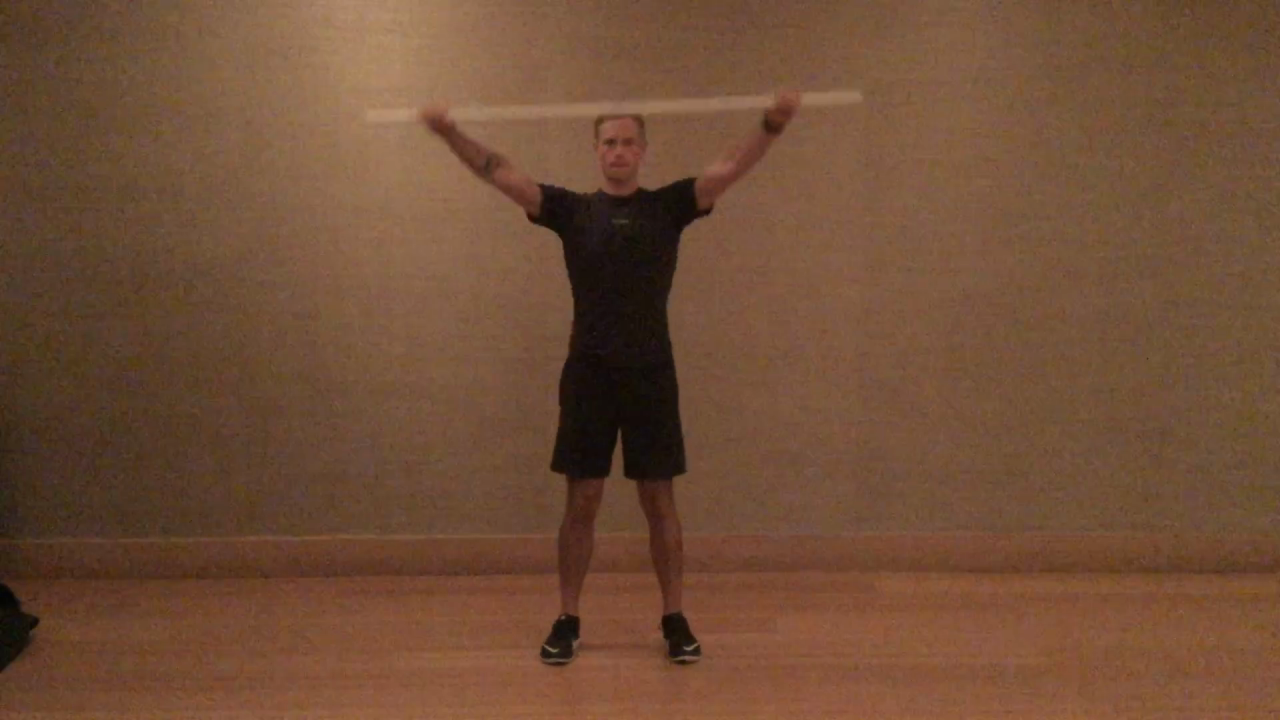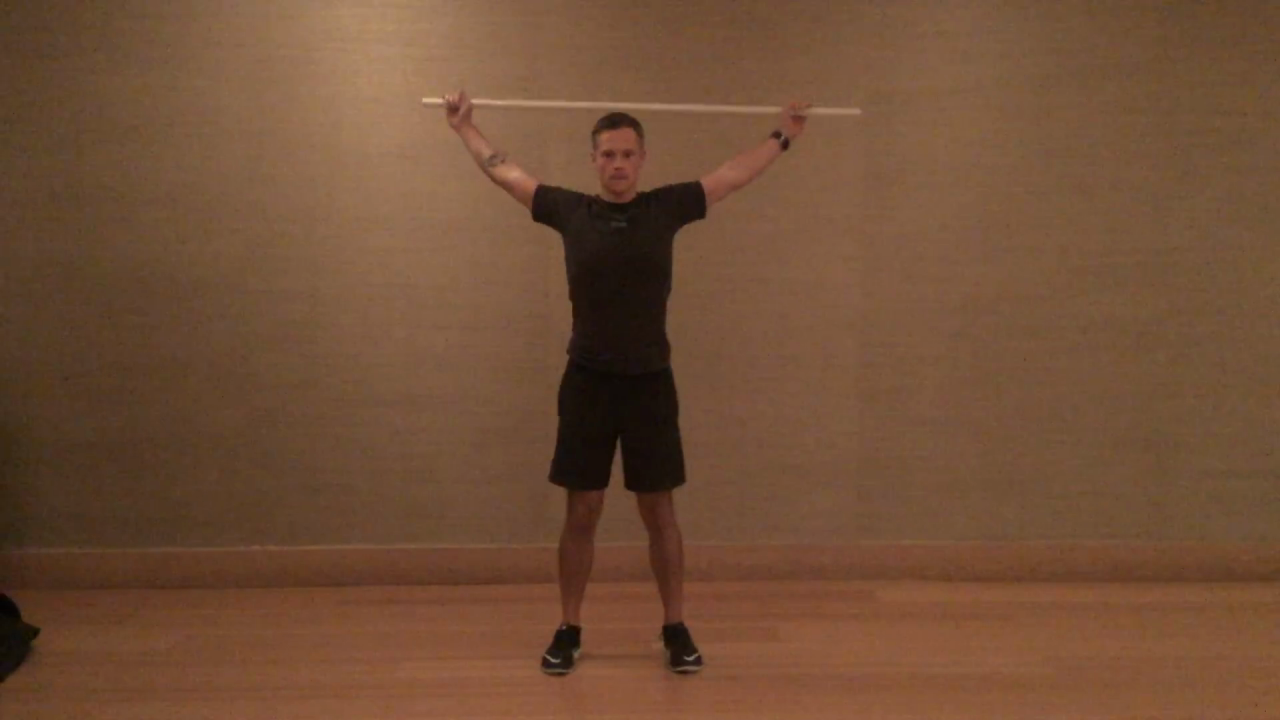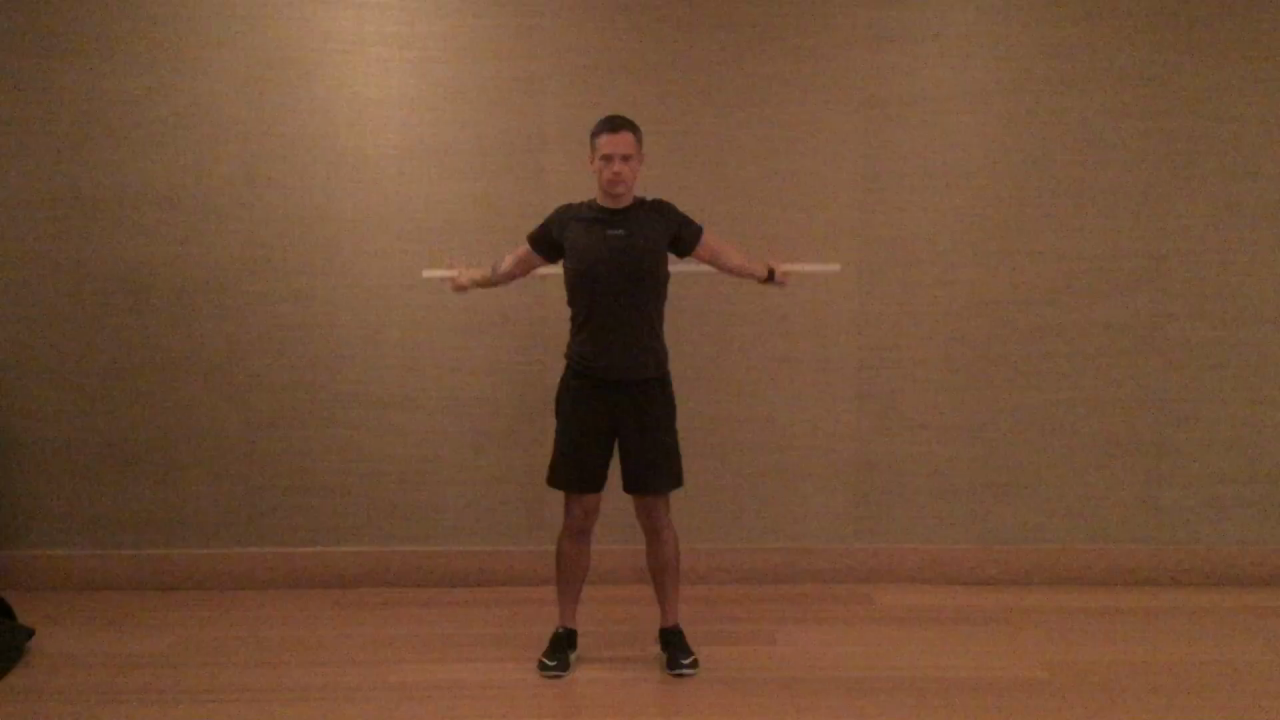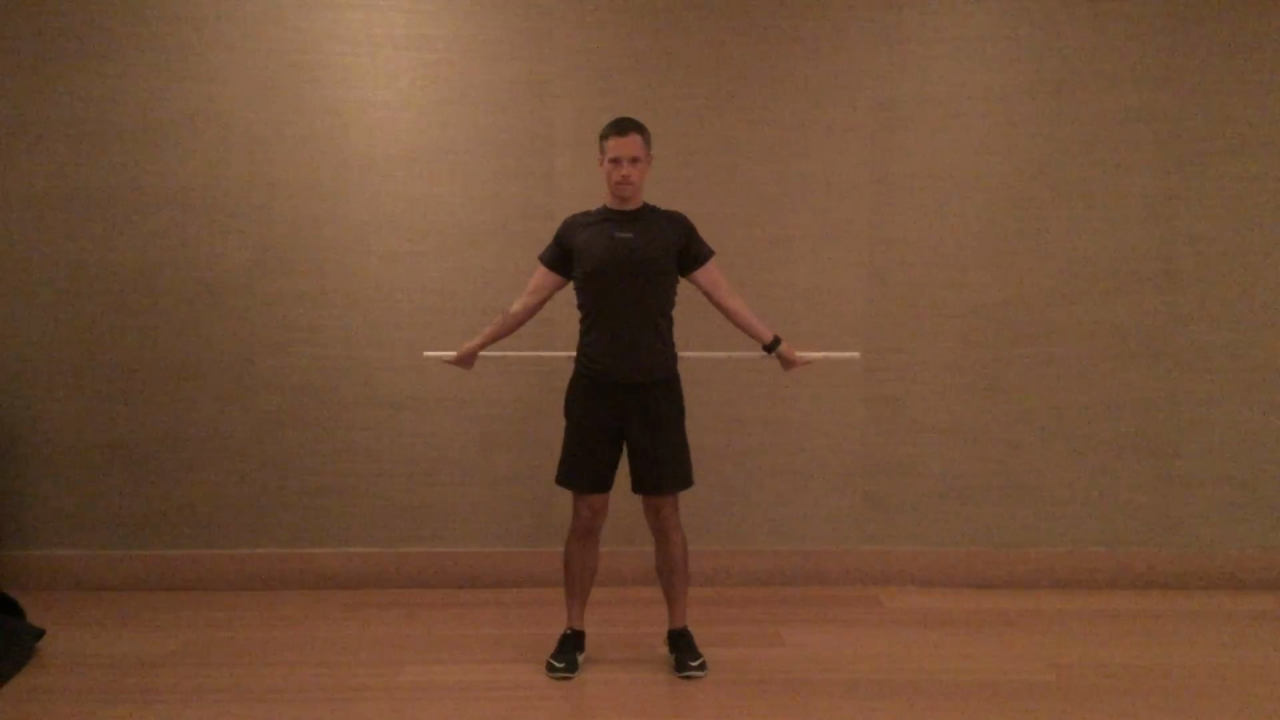
dt=0.7s
person 1, frame 1
left shoulder: (670, 205)
right shoulder: (571, 209)
left elbow: (729, 168)
right elbow: (503, 175)
left wrist: (772, 122)
right wrist: (450, 131)
left hip: (651, 373)
right hip: (588, 374)
left knee: (659, 502)
right knee: (581, 503)
left ankle: (674, 619)
right ankle: (568, 621)
person 1, frame 2
left shoulder: (666, 208)
right shoulder: (569, 211)
left elbow: (732, 174)
right elbow: (504, 170)
left wrist: (782, 136)
right wrist: (464, 126)
left hip: (650, 383)
right hip: (587, 382)
left knee: (659, 512)
right knee: (580, 512)
left ankle: (675, 627)
right ankle: (569, 629)
person 1, frame 3
left shoulder: (662, 218)
right shoulder: (567, 221)
left elbow: (716, 251)
right elbow: (517, 263)
left wrist: (767, 273)
right wrist: (473, 280)
left hip: (648, 387)
right hip: (584, 387)
left knee: (656, 515)
right knee: (578, 515)
left ankle: (671, 631)
right ankle: (565, 633)
person 1, frame 4
left shoulder: (673, 227)
right shoulder: (576, 229)
left elbow: (722, 293)
right elbow: (531, 297)
left wrist: (774, 343)
right wrist: (479, 343)
left hip: (657, 390)
right hip: (592, 390)
left knee: (665, 516)
right knee: (585, 516)
left ankle: (679, 633)
right ankle: (573, 633)
